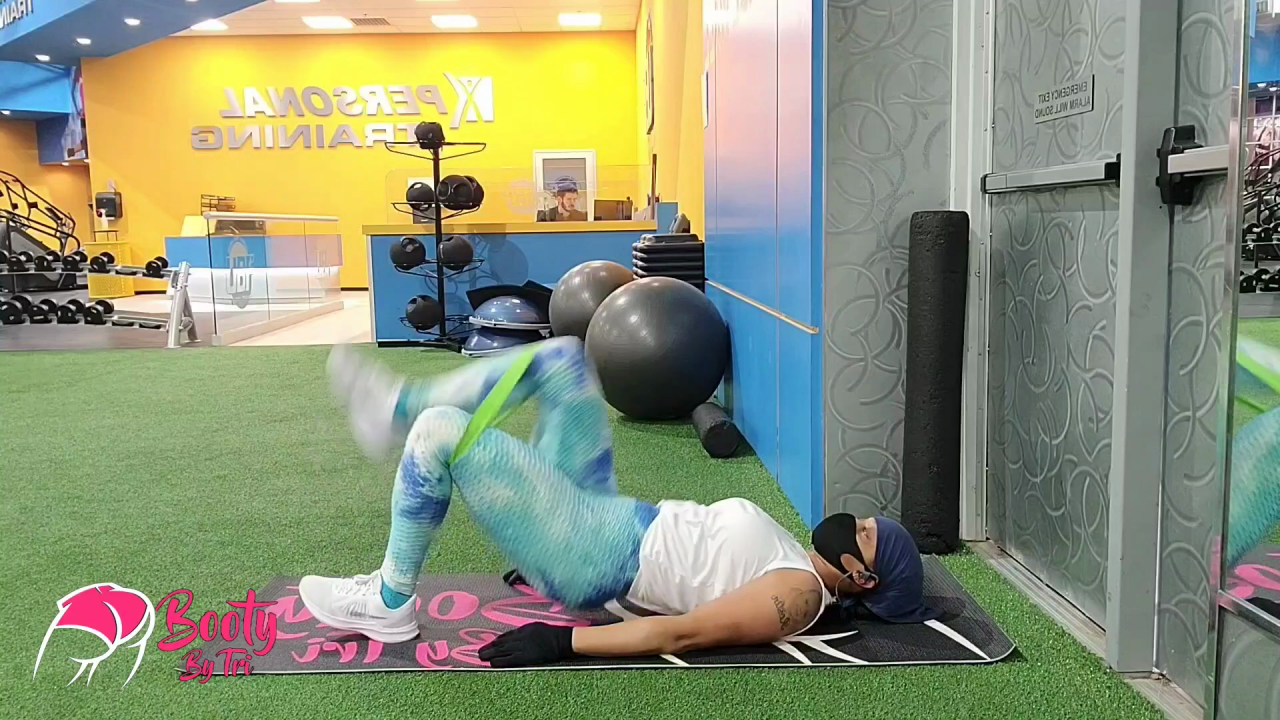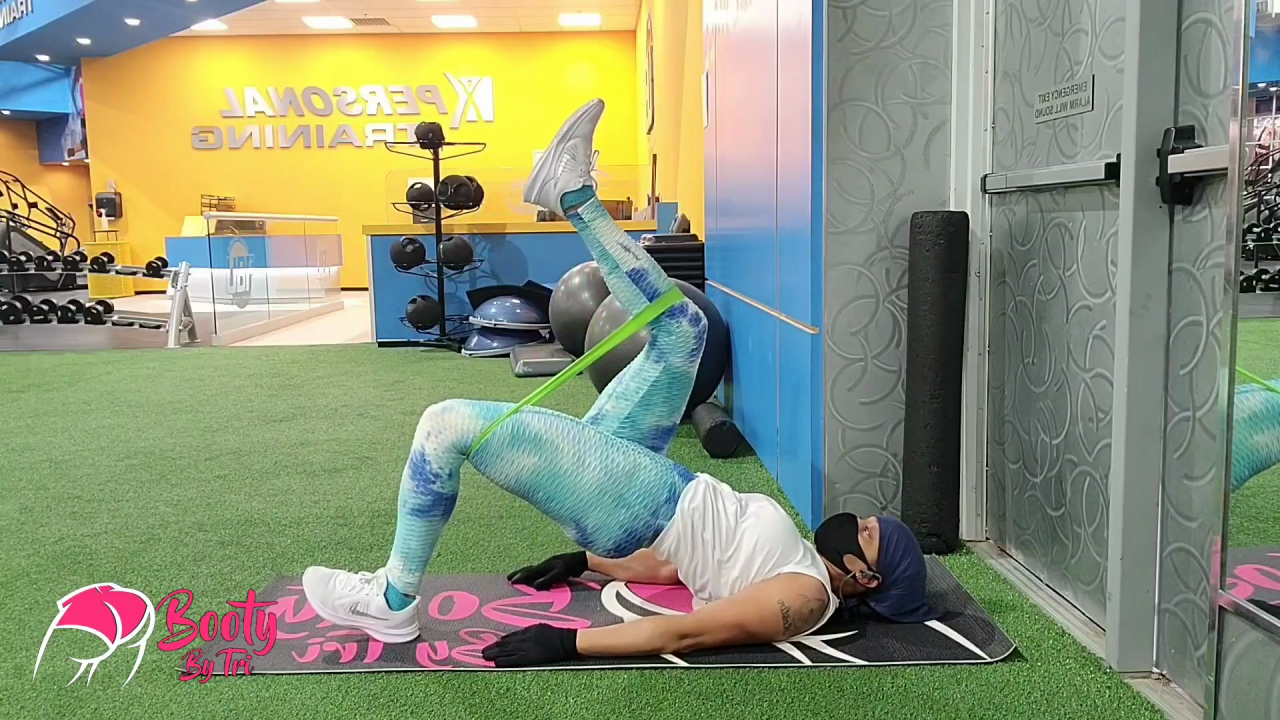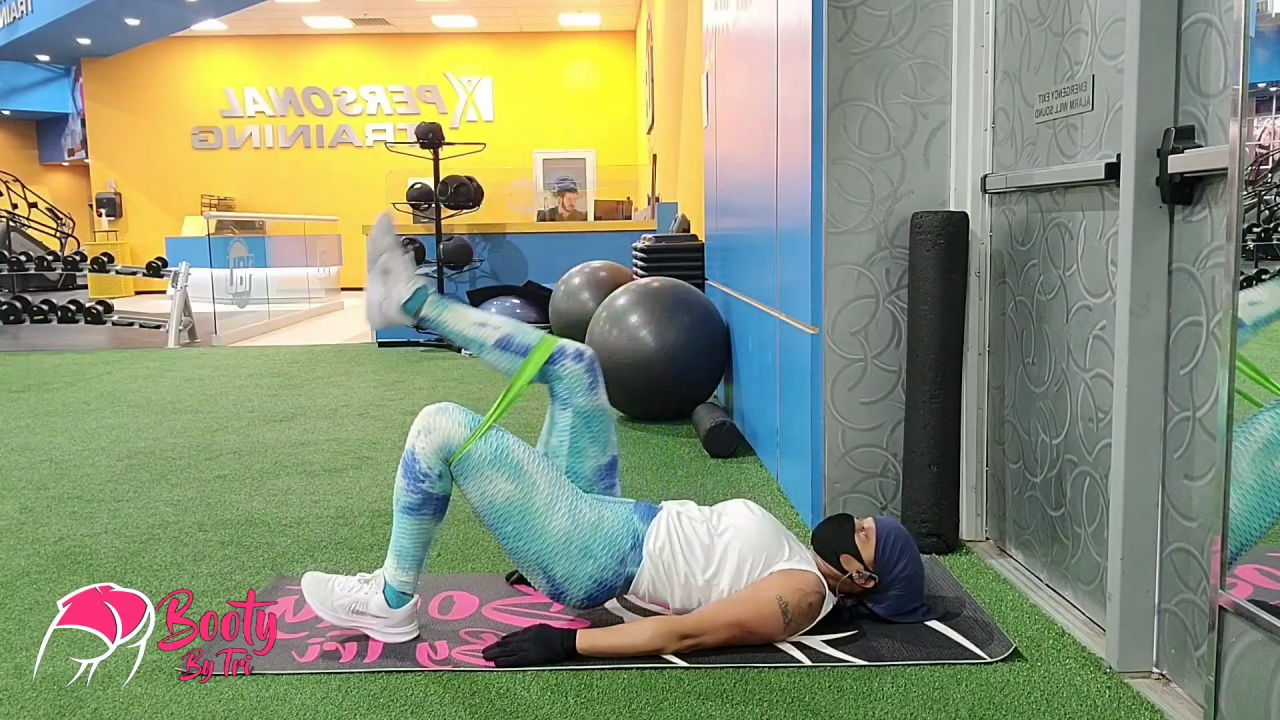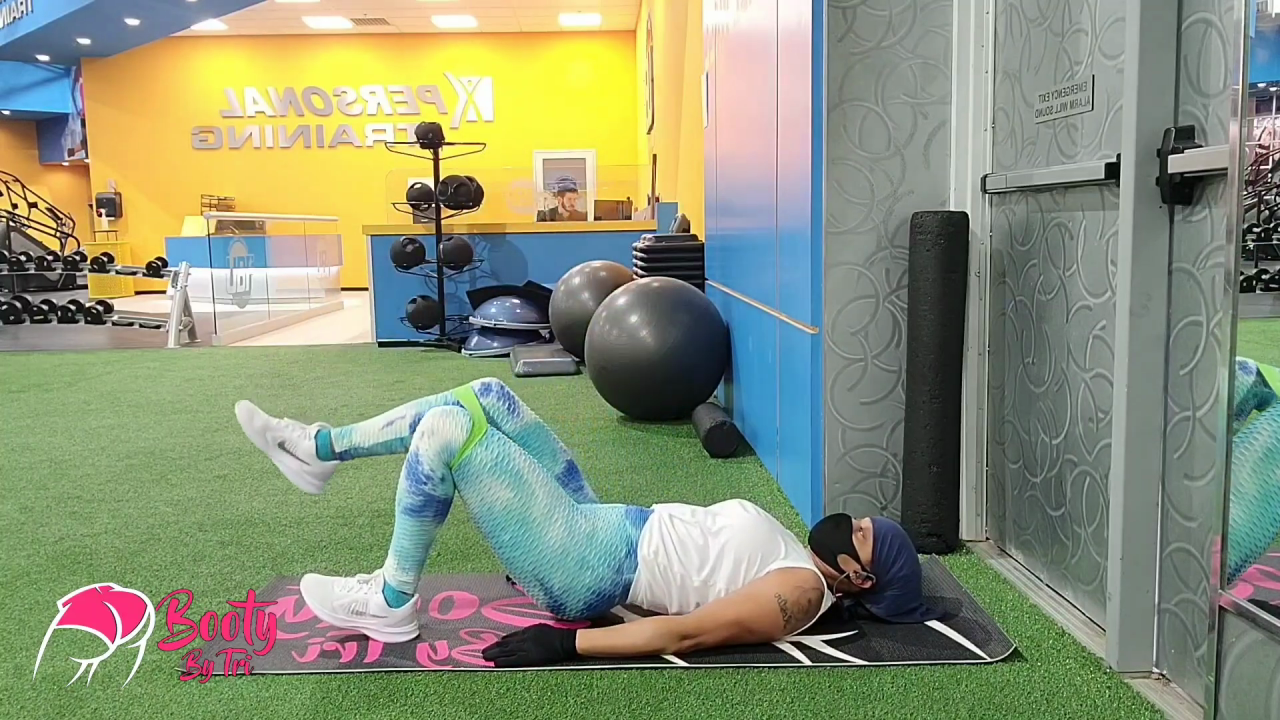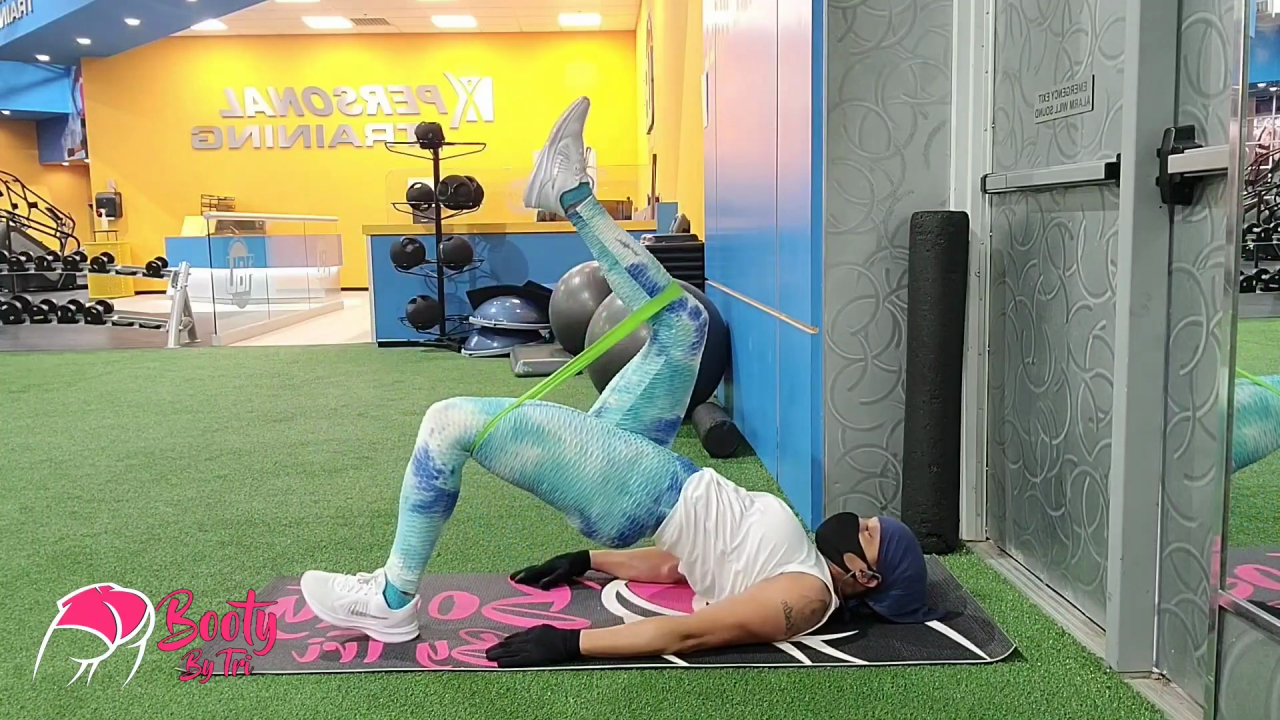
dt=1s
person 1, frame 1
left shoulder: (792, 591)
right shoulder: (790, 558)
left elbow: (679, 631)
left wrist: (569, 638)
left hip: (596, 560)
right hip: (619, 528)
left knee: (439, 436)
right knee: (556, 359)
left ankle: (388, 602)
right ankle: (393, 410)
person 1, frame 2
left shoulder: (804, 599)
right shoulder: (798, 560)
left elbow: (682, 634)
left wrist: (567, 642)
right wrist: (585, 560)
left hip: (626, 500)
right hip: (632, 483)
left knee: (446, 425)
right knee: (682, 327)
left ankle: (391, 604)
right ankle: (572, 193)
person 1, frame 3
left shoulder: (800, 598)
right shoulder: (794, 559)
left elbow: (686, 632)
left wrist: (569, 643)
left hip: (588, 558)
right hip: (607, 520)
left knee: (441, 426)
right knee: (572, 363)
left ankle: (389, 607)
right ankle: (408, 299)
person 1, frame 4
left shoulder: (799, 594)
right shoulder: (788, 553)
left elbow: (682, 632)
left wrist: (566, 642)
left hip: (585, 566)
right hip: (598, 523)
left knee: (444, 430)
right knee: (486, 398)
left ankle: (390, 605)
right ankle: (318, 448)
person 1, frame 5
left shoulder: (807, 596)
right shoulder: (804, 558)
left elbow: (686, 635)
left wrist: (572, 643)
right wrist: (587, 561)
left hip: (627, 490)
right hip: (637, 468)
left knee: (449, 421)
right knee: (684, 320)
left ankle: (391, 604)
right ankle: (570, 192)
